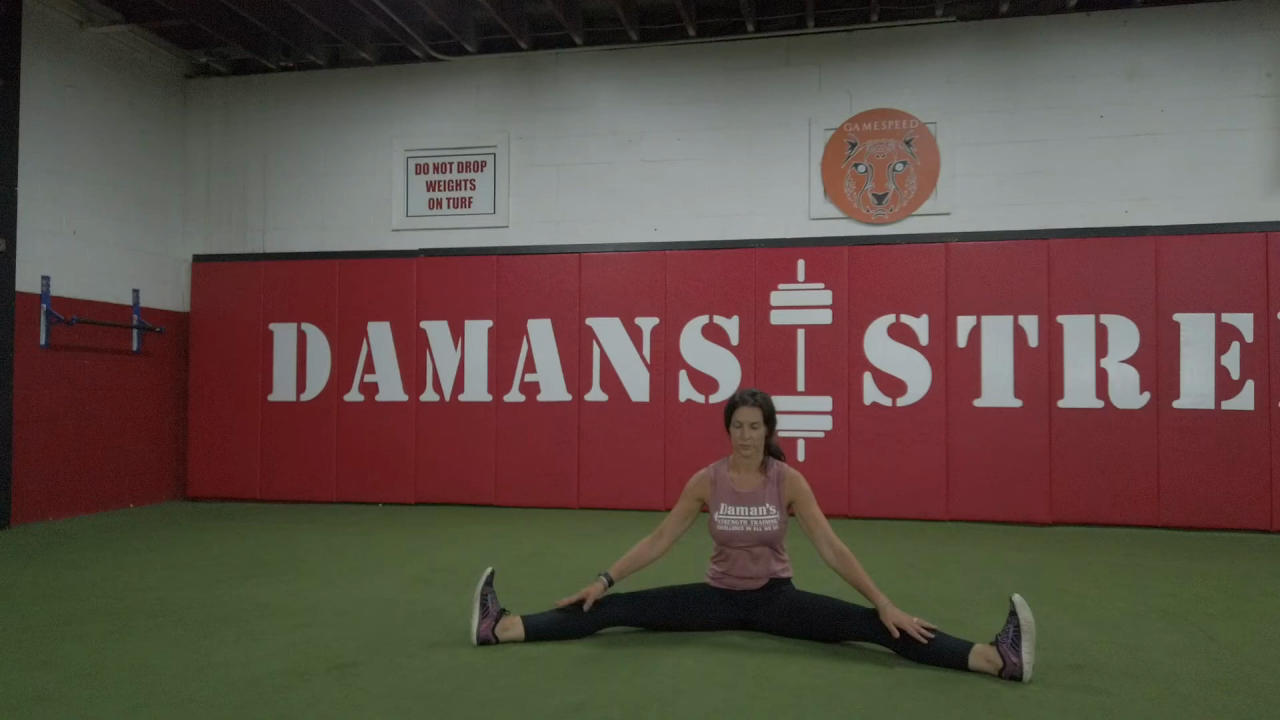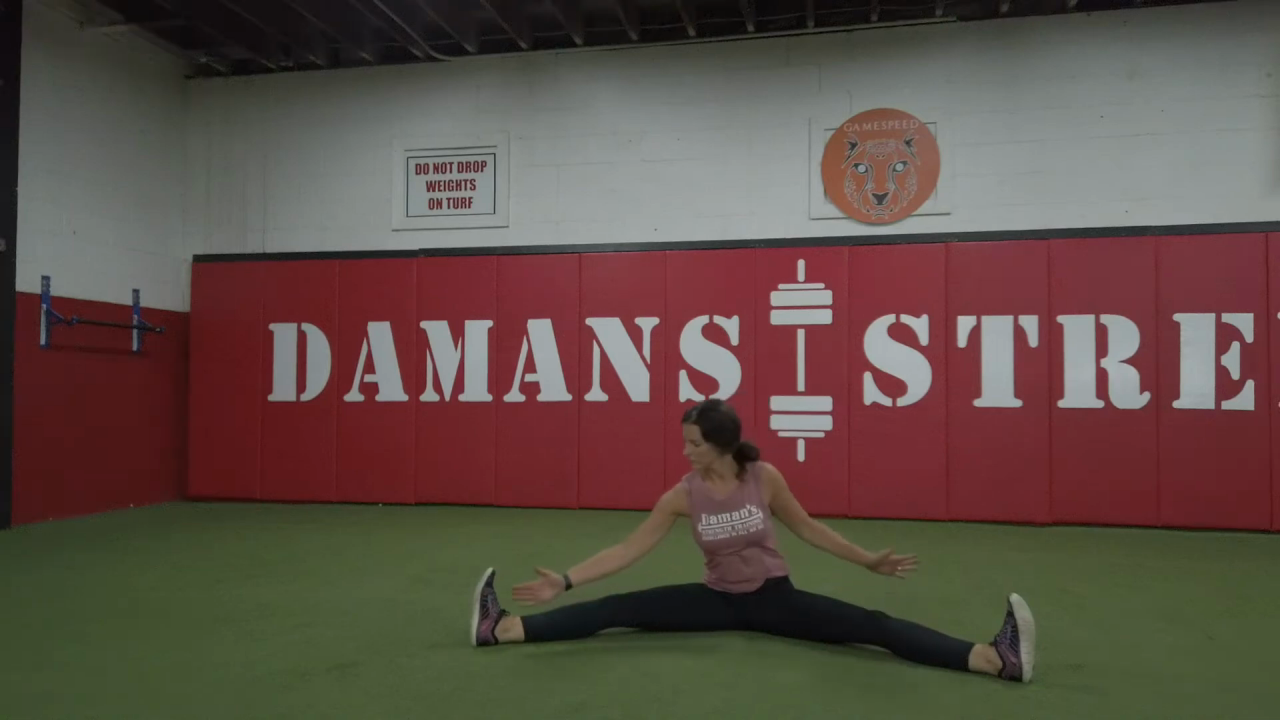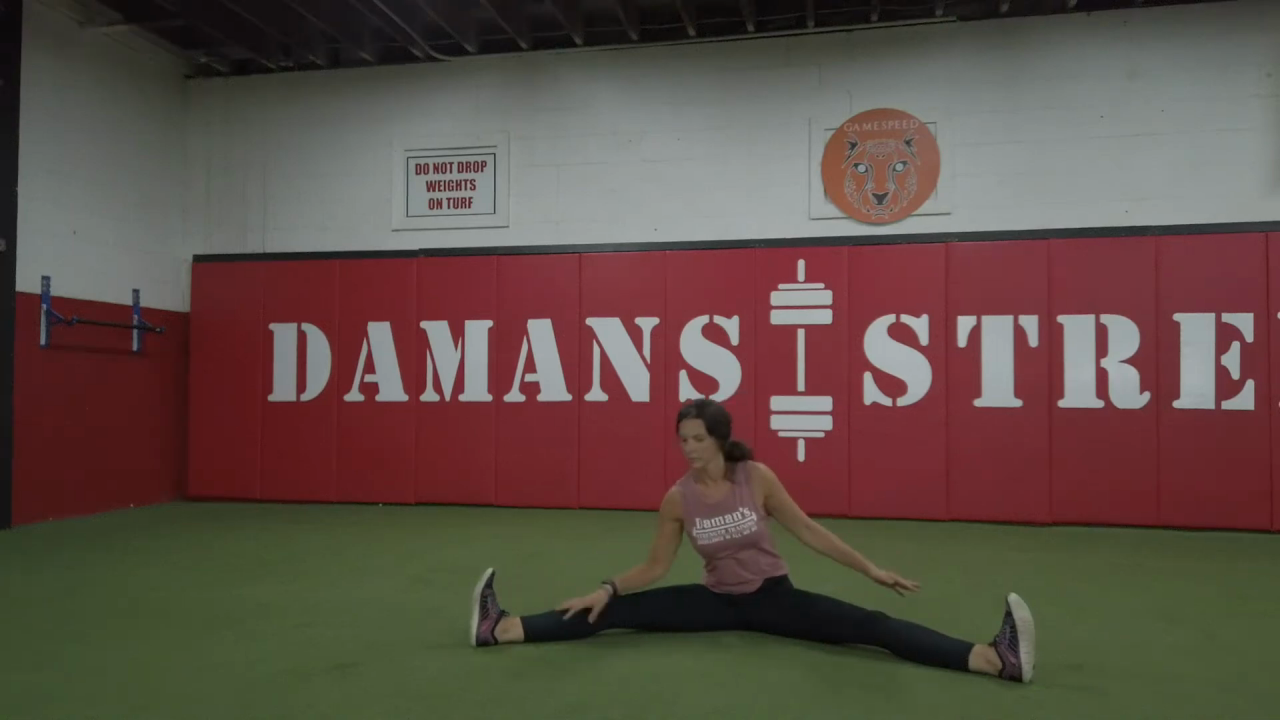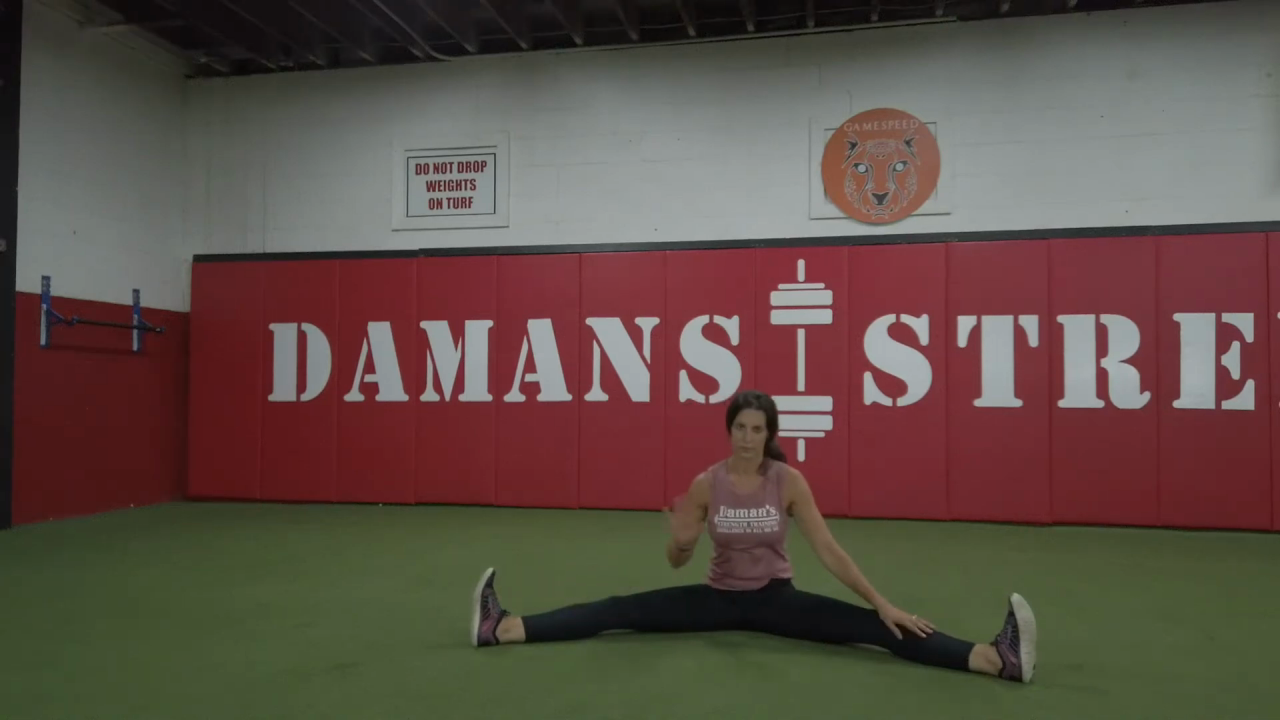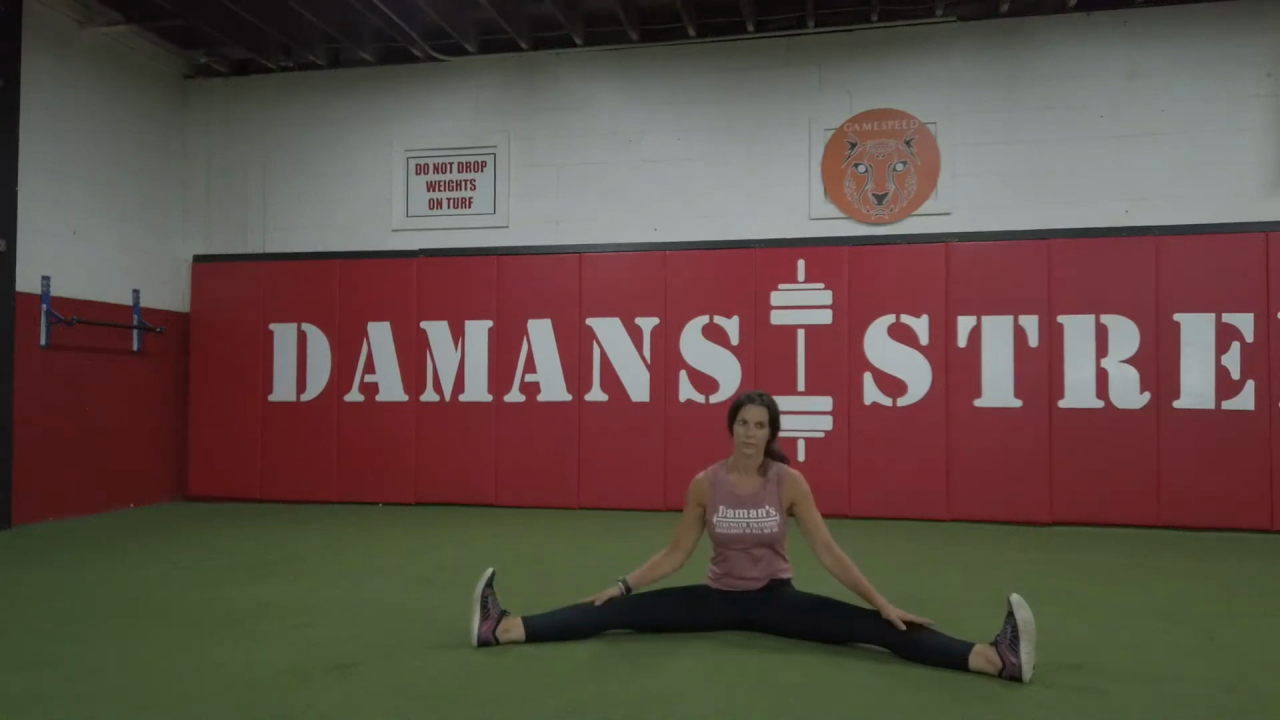
dt=1s
person 1, frame 1
left shoulder: (789, 481)
right shoulder: (705, 481)
left elbow: (831, 547)
right elbow: (658, 541)
left wrist: (885, 603)
right wrist: (602, 580)
left hip: (775, 597)
right hip: (719, 596)
left knee: (868, 625)
right knee: (616, 608)
left ankle: (996, 658)
right ankle: (501, 627)
person 1, frame 2
left shoulder: (765, 477)
right shoulder: (682, 495)
left elbow: (807, 527)
right elbow: (627, 550)
left wrist: (869, 561)
right wrist: (564, 581)
left hip: (773, 596)
right hip: (718, 599)
left knee: (870, 626)
right knee: (618, 610)
left ankle: (997, 659)
right ankle: (501, 629)
person 1, frame 3
left shoulder: (757, 478)
right shoulder: (677, 497)
left elbow: (809, 531)
right elbow: (654, 566)
left wrist: (870, 568)
right wrist: (606, 589)
left hip: (772, 596)
right hip: (716, 600)
left knee: (870, 625)
right knee: (613, 614)
left ankle: (997, 658)
right ankle: (501, 628)
person 1, frame 4
left shoulder: (788, 481)
right shoulder: (705, 484)
left elbow: (828, 549)
right elbow: (674, 562)
left wrist: (883, 602)
right wrist: (680, 539)
left hip: (775, 597)
right hip: (719, 597)
left knee: (870, 627)
right knee: (619, 611)
left ankle: (997, 658)
right ankle: (501, 628)
person 1, frame 5
left shoulder: (789, 482)
right shoulder: (705, 483)
left elbow: (829, 551)
right elbow: (676, 552)
left wrist: (884, 603)
right wrist: (621, 584)
left hip: (775, 598)
right hip: (719, 597)
left knee: (870, 628)
right knee: (619, 613)
left ankle: (997, 658)
right ankle: (501, 628)
